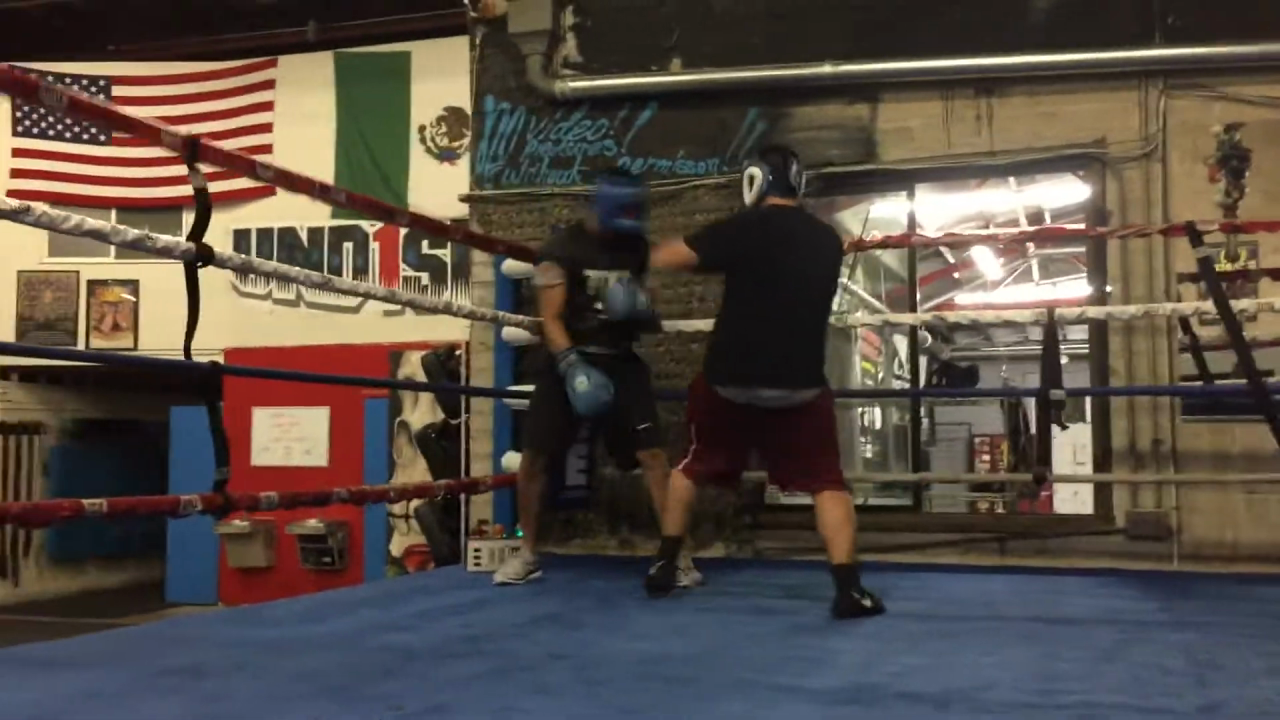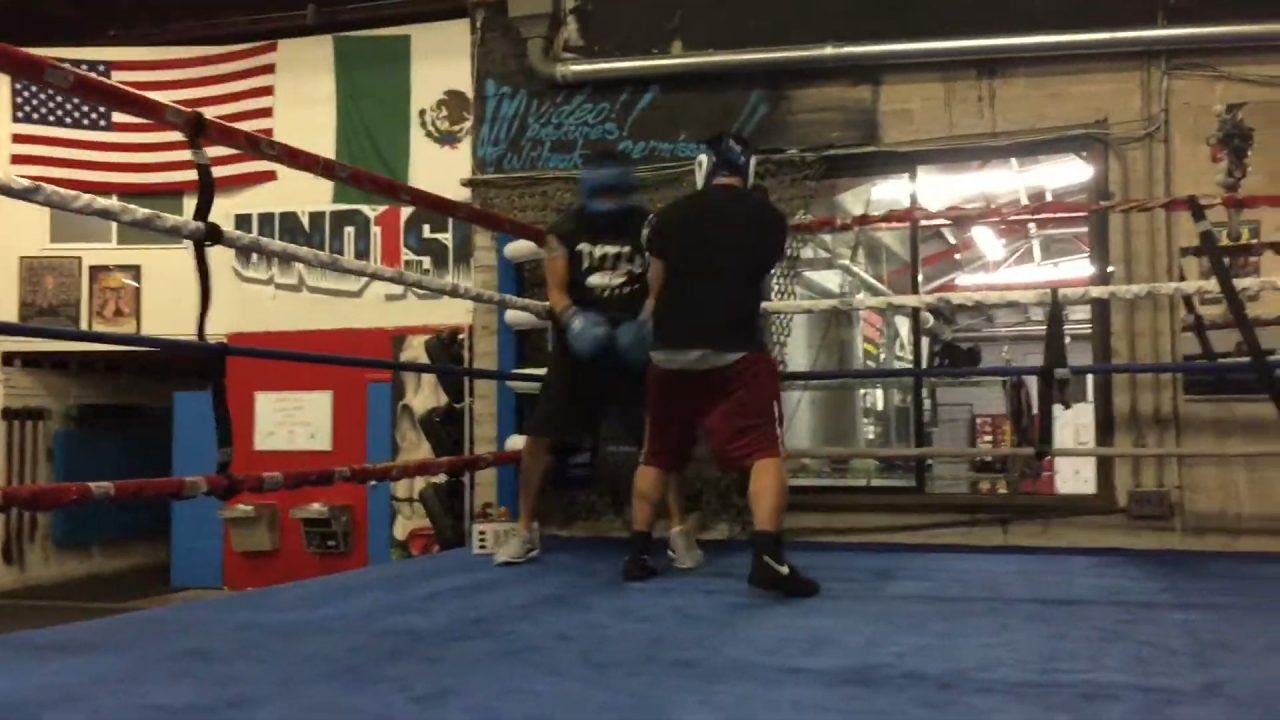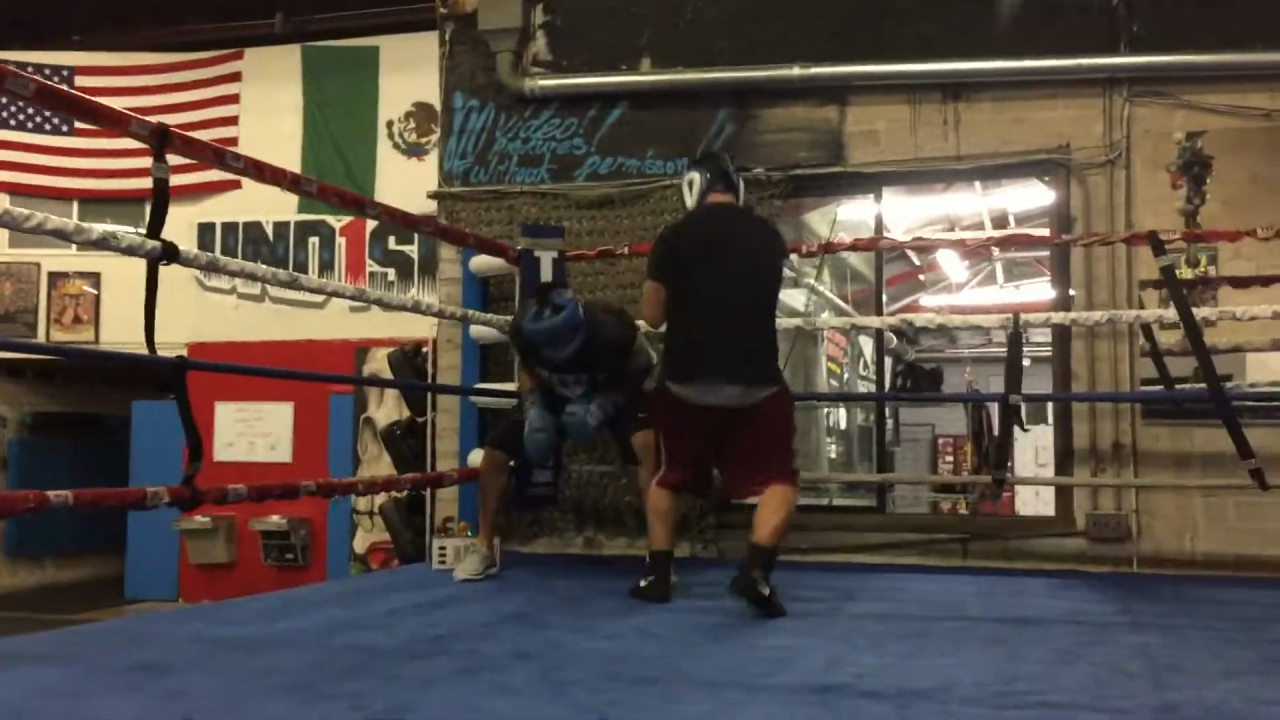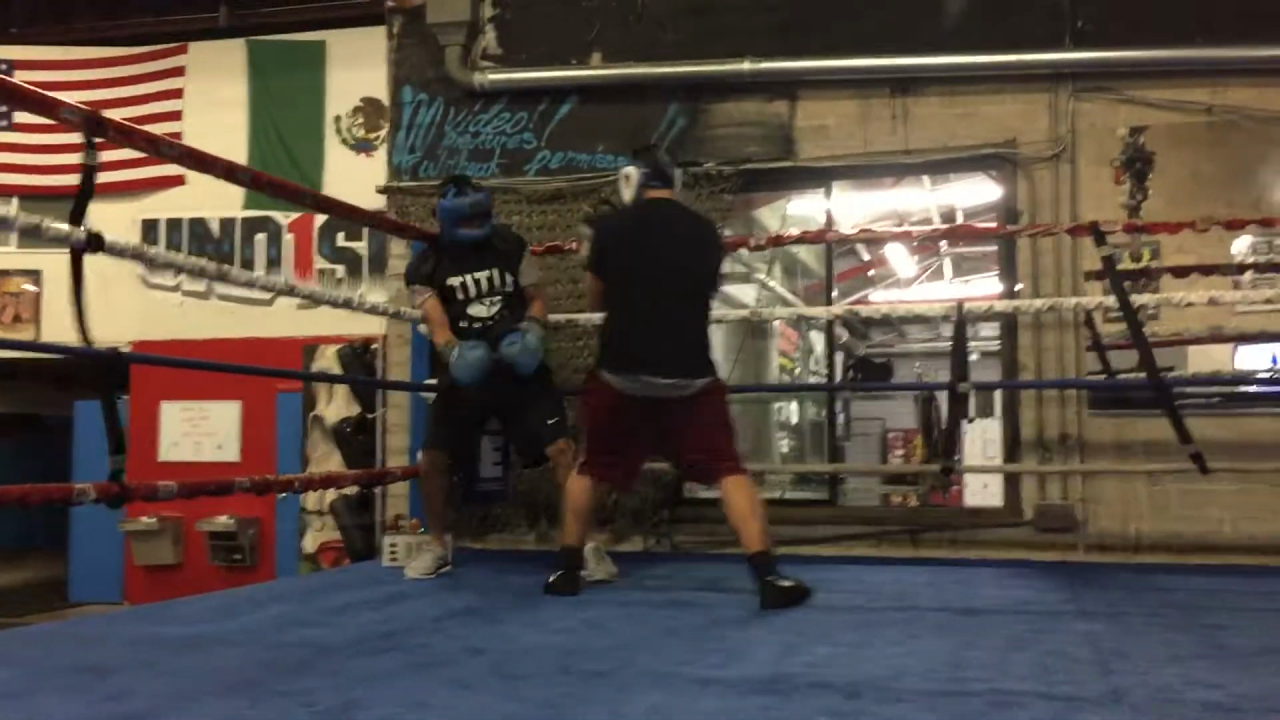
dt=0.5s
person 1, frame 1
left shoulder: (738, 229)
right shoulder: (827, 239)
left elbow: (665, 259)
left wrist: (702, 251)
left hip: (728, 380)
right hip: (798, 386)
left knee: (694, 467)
right knee: (827, 482)
left ankle: (665, 562)
right ankle: (849, 587)
person 1, frame 2
left shoulder: (672, 215)
right shoulder: (768, 216)
left elbow: (655, 283)
left hip: (672, 353)
right hip: (736, 353)
left knee: (656, 457)
right knee: (764, 453)
left ankle: (637, 553)
right ankle: (768, 555)
person 1, frame 3
left shoulder: (676, 237)
right shoulder: (770, 237)
left elbow: (653, 315)
left hip: (686, 382)
right hip: (755, 383)
left knee: (670, 476)
right knee: (777, 480)
left ankle: (658, 575)
right ankle: (755, 566)
person 1, frame 4
left shoulder: (614, 227)
right shoulder: (706, 232)
left elbow: (595, 297)
left hip: (621, 374)
right hip: (689, 376)
left knee: (588, 468)
right knee: (729, 472)
left ankle: (566, 569)
right ankle: (769, 576)
person 2, frame 1
left shoulder: (636, 247)
right shoulder: (561, 251)
right elbow: (550, 318)
left wrist: (636, 307)
right wrist: (572, 367)
left hip: (620, 361)
right hip: (569, 361)
left knee: (652, 453)
right knee: (535, 455)
left ankle: (677, 554)
right ankle: (527, 553)
person 2, frame 2
left shoulder: (647, 227)
right shoulder: (566, 229)
right elbow: (556, 290)
left wrist: (644, 324)
right wrist: (574, 321)
left hip: (630, 343)
right hip: (581, 342)
right knee: (541, 435)
left ankle: (679, 530)
right ankle: (524, 532)
person 2, frame 3
left shoulder: (614, 330)
right shoulder: (524, 334)
left elbow: (645, 371)
right elbow: (527, 370)
left wrist: (602, 401)
right wrist: (534, 408)
left hip: (613, 395)
right hip: (554, 398)
left knee: (645, 445)
right knee: (494, 455)
right ankle: (484, 550)
person 2, frame 4
left shoulder: (510, 246)
right shoulder: (425, 267)
left elbow: (536, 300)
right elbow: (438, 328)
left wrist: (531, 334)
right wrist: (455, 354)
left hip: (518, 365)
right hip: (469, 368)
left knee: (559, 447)
right knee: (433, 459)
left ankle: (587, 545)
right ankle: (437, 546)
